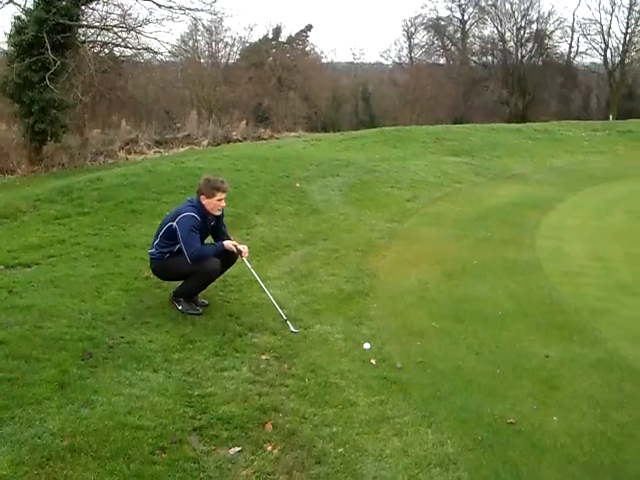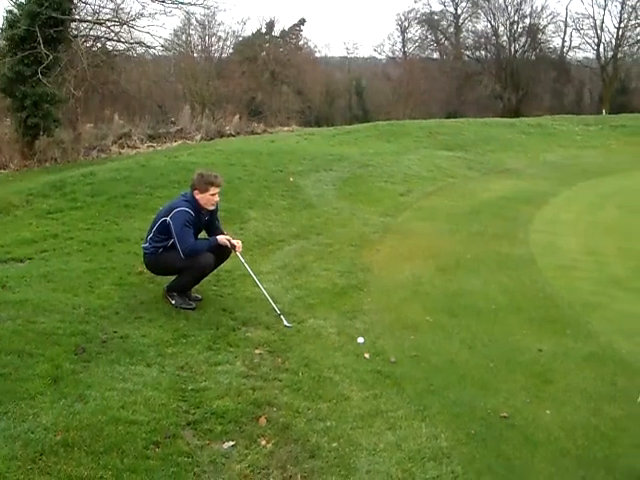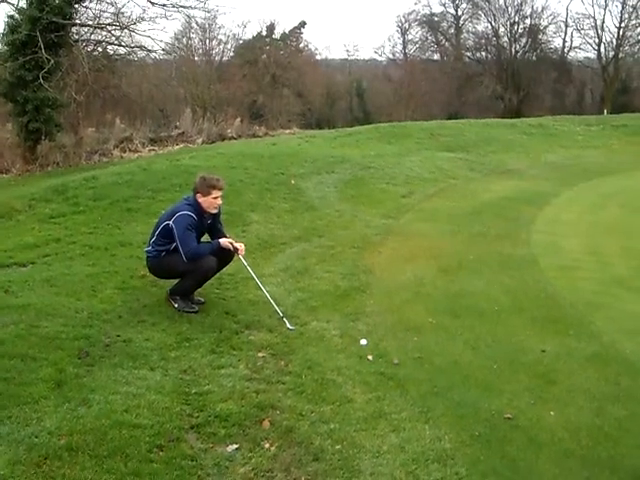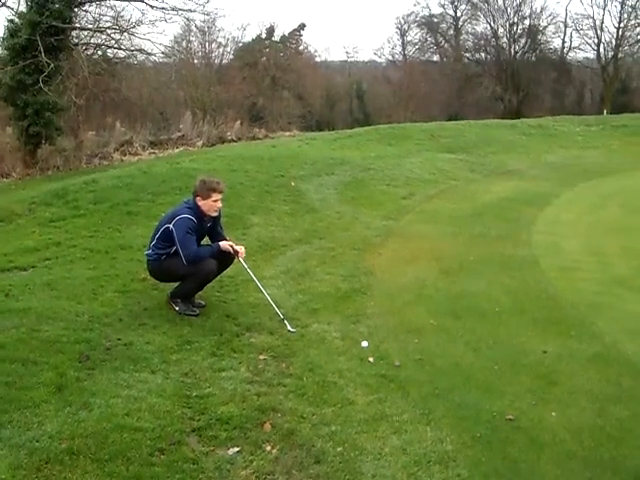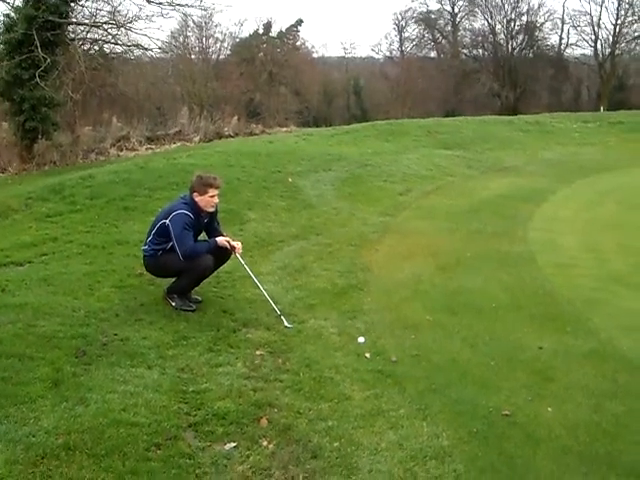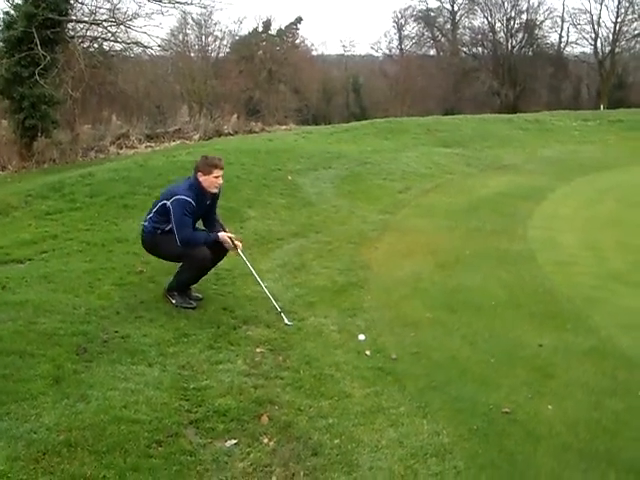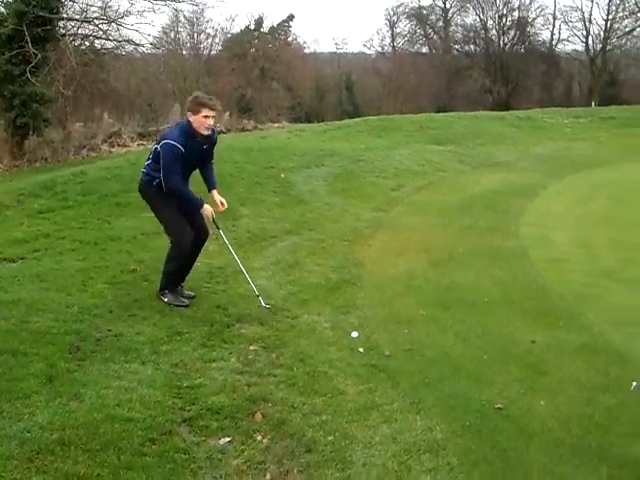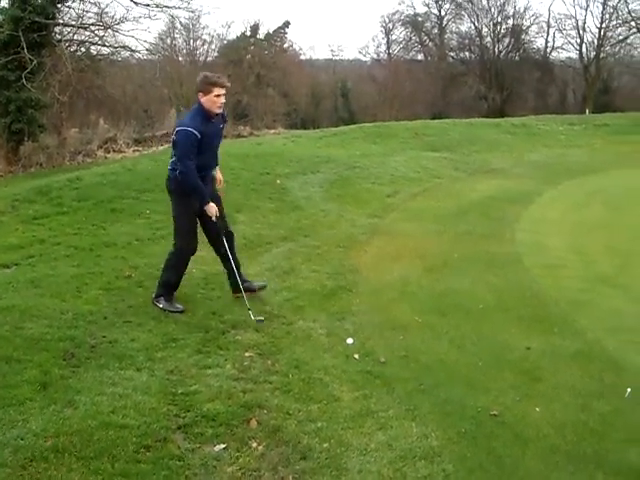
dt=0.4s
person 1, frame 1
left shoulder: (214, 210)
right shoulder: (187, 218)
left elbow: (221, 236)
right elbow: (193, 255)
left wrist: (236, 246)
right wrist: (222, 246)
left hip: (186, 253)
right hip: (163, 262)
left knee: (230, 255)
right knee: (211, 265)
left ankle: (190, 292)
right ankle: (180, 296)
person 1, frame 2
left shoulder: (208, 205)
right shoulder: (181, 213)
left elbow: (215, 231)
right elbow: (187, 250)
left wrist: (230, 241)
right wrist: (216, 241)
left hip: (179, 248)
right hip: (156, 256)
left knee: (223, 250)
right knee: (204, 260)
left ankle: (183, 287)
right ankle: (173, 291)
person 1, frame 3
left shoulder: (211, 208)
right shoulder: (184, 216)
left elbow: (218, 234)
right elbow: (189, 254)
left wrist: (232, 244)
right wrist: (218, 244)
left hip: (182, 251)
right hip: (159, 260)
left knee: (226, 253)
right knee: (207, 264)
left ankle: (186, 290)
right ankle: (176, 294)
person 1, frame 4
left shoulder: (211, 211)
right shoulder: (184, 219)
left elbow: (218, 237)
right elbow: (190, 256)
left wrist: (232, 247)
right wrist: (218, 247)
left hip: (183, 254)
right hip: (160, 263)
left knee: (227, 256)
right knee: (207, 266)
left ankle: (187, 293)
right ankle: (177, 297)
person 1, frame 5
left shoulder: (208, 207)
right shoulder: (181, 215)
left elbow: (215, 233)
right elbow: (186, 252)
left wrist: (229, 243)
right wrist: (215, 242)
left hip: (179, 250)
right hip: (156, 259)
left knee: (224, 251)
right knee: (204, 262)
left ankle: (183, 289)
right ankle: (174, 293)
person 1, frame 6
left shoulder: (211, 189)
right shoulder: (183, 198)
left elbow: (210, 218)
right elbow: (184, 238)
left wrist: (226, 237)
right wrist: (216, 237)
left hip: (180, 230)
right hip: (156, 236)
left knee: (220, 247)
right knee: (201, 255)
left ankle: (184, 286)
right ankle: (174, 291)
person 1, frame 7
left shoulder: (209, 135)
right shoulder: (173, 141)
left elbow: (206, 163)
right elbow: (171, 183)
left wrist: (214, 191)
right wrist: (200, 205)
left hip: (178, 187)
right hip: (156, 187)
left knee: (200, 233)
right knee: (182, 237)
left ankle: (177, 281)
right ankle: (166, 289)
person 1, frame 8
left shoulder: (219, 116)
right shoulder: (188, 128)
right elbow: (185, 170)
left wrist: (215, 169)
right wrist: (206, 202)
left hip: (206, 183)
right hip: (184, 188)
left knee: (222, 234)
right knee: (185, 243)
left ankle: (238, 282)
right ankle: (163, 295)
